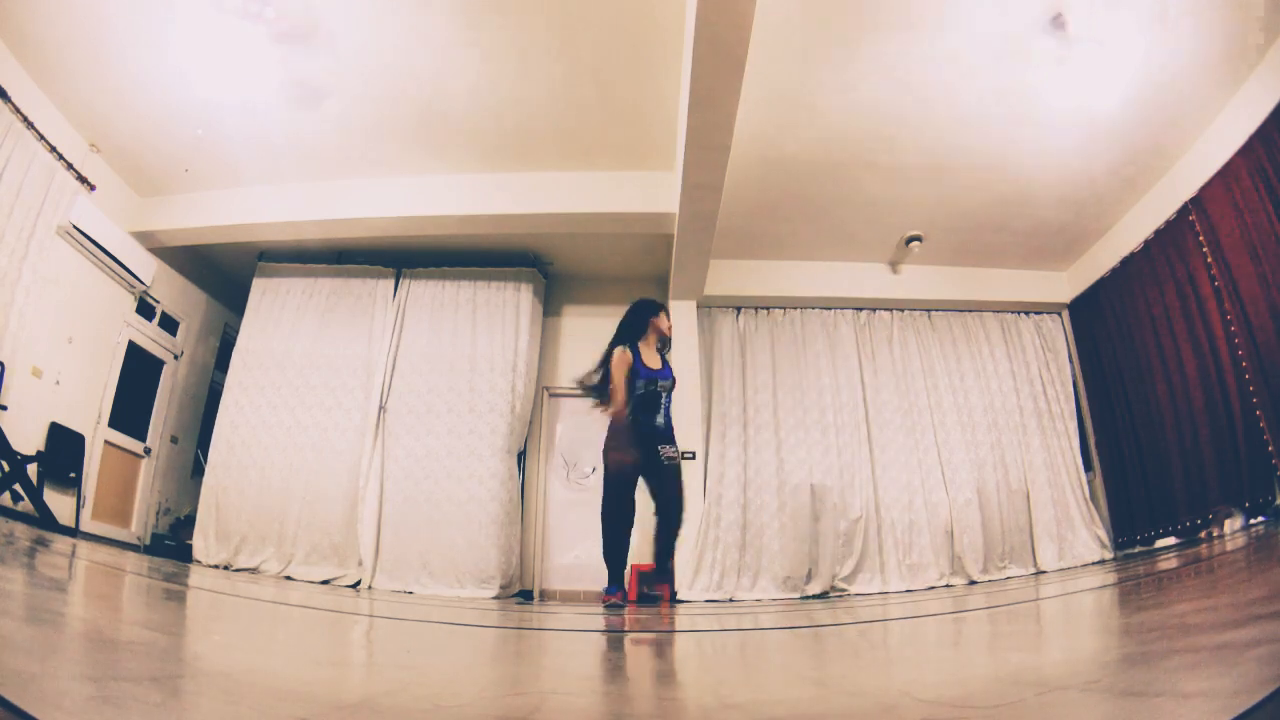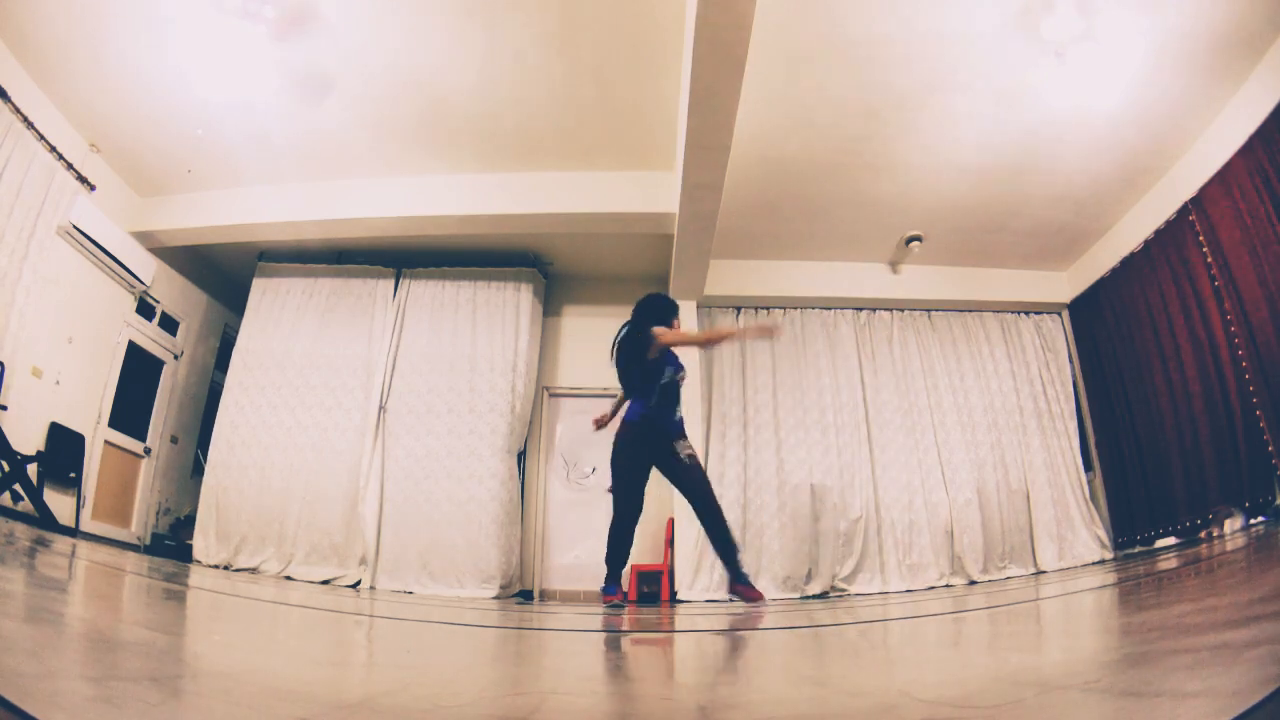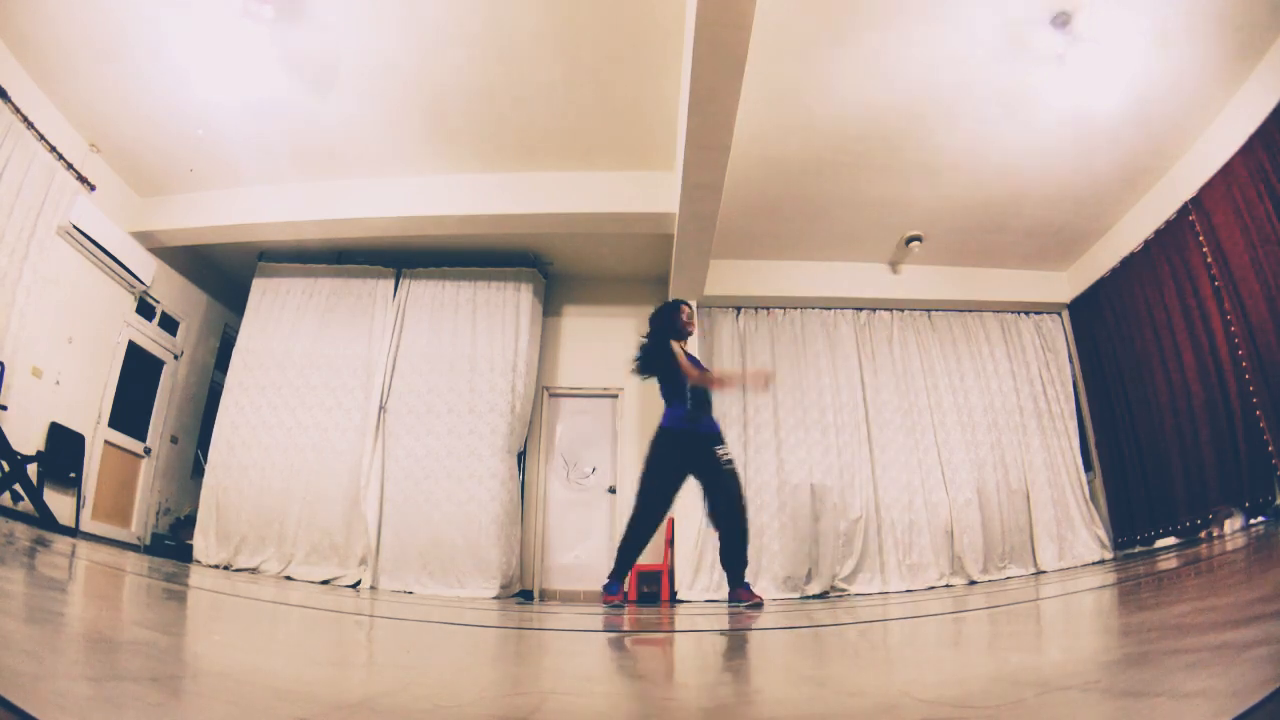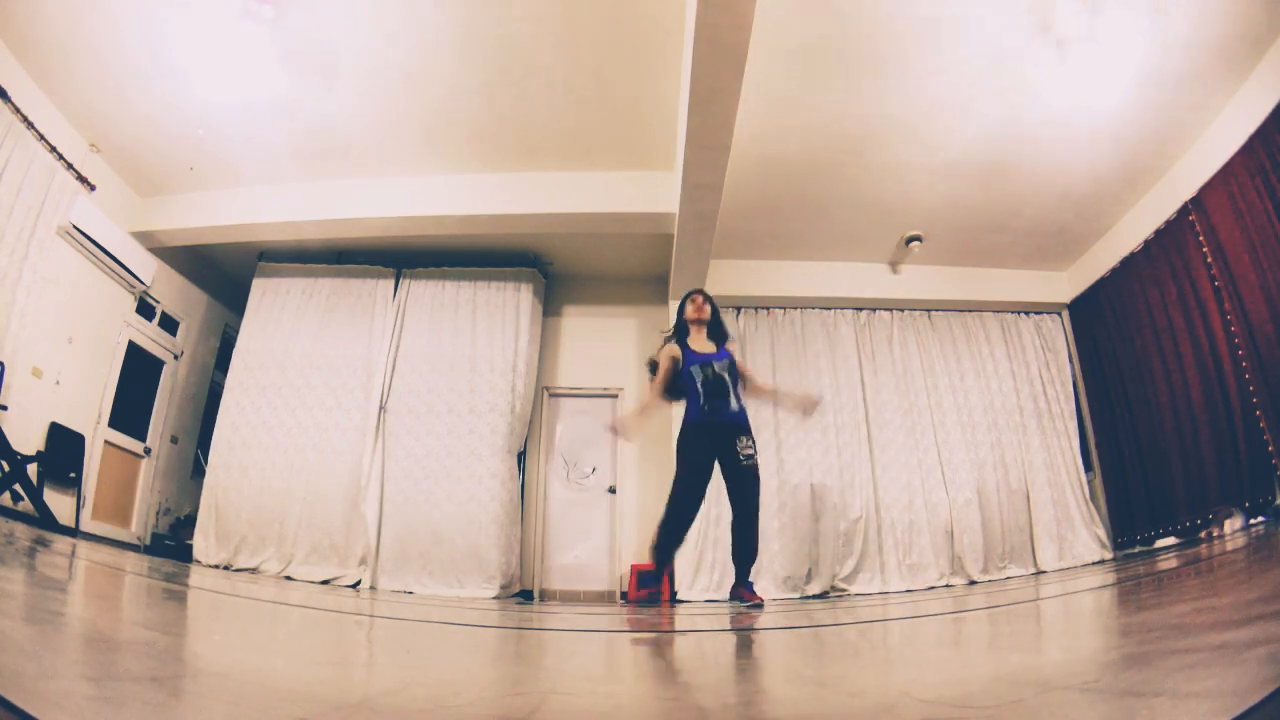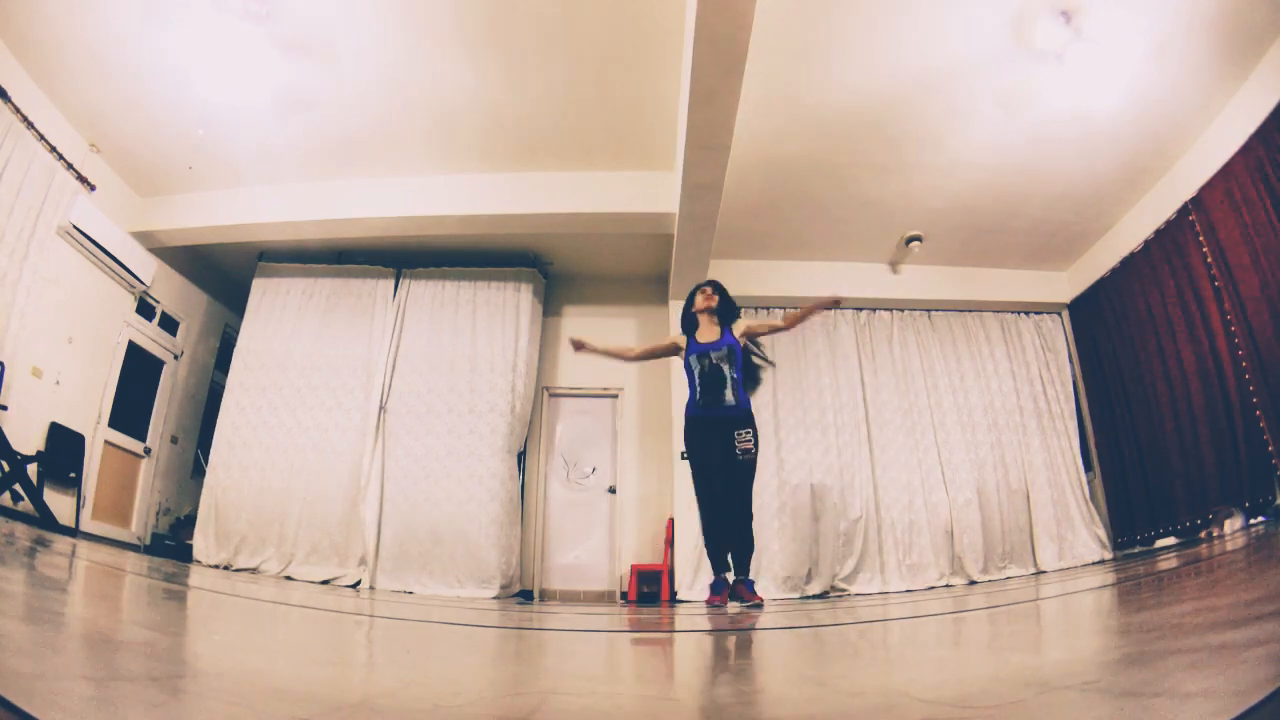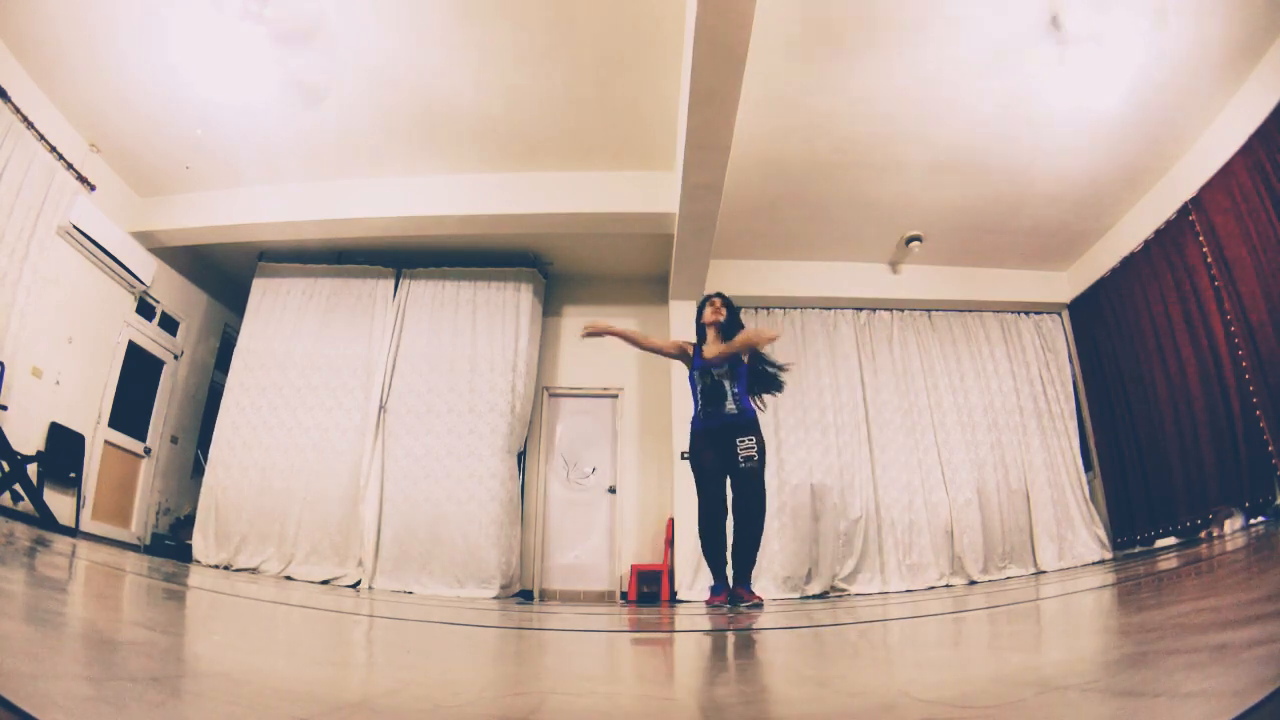
dt=0.2s
person 1, frame 1
left shoulder: (664, 360)
right shoulder: (624, 354)
right elbow: (618, 401)
right wrist: (620, 444)
left hip: (661, 441)
right hip: (624, 442)
left knee: (671, 506)
right knee: (617, 513)
left ankle: (663, 574)
right ankle: (615, 584)
person 1, frame 2
left shoulder: (655, 346)
right shoulder: (653, 336)
left elbow: (635, 386)
right elbow: (704, 338)
left wrist: (612, 413)
right wrist: (749, 330)
left hip: (670, 435)
right hip: (639, 435)
left knee: (706, 502)
right knee: (627, 510)
left ankle: (736, 576)
right ankle: (612, 583)
person 1, frame 3
left shoulder: (681, 353)
right shoulder: (668, 347)
right elbow: (700, 378)
right wrist: (746, 378)
left hip: (707, 440)
right hip: (675, 440)
left knee: (732, 509)
right knee: (648, 514)
left ankle: (737, 584)
right ankle: (615, 582)
person 1, frame 4
left shoulder: (725, 349)
right shoulder: (674, 349)
left elbow: (753, 384)
right elbow: (657, 391)
left wrist: (792, 399)
right wrist: (631, 417)
left hip: (736, 430)
right hip: (698, 433)
left knee: (746, 506)
right knee: (682, 505)
left ankle: (742, 583)
right ankle: (656, 578)
person 1, frame 5
left shoulder: (738, 330)
right shoulder: (683, 342)
left elbow: (784, 323)
right elbow: (635, 354)
left wrist: (819, 305)
right wrist: (593, 348)
left hip: (739, 423)
right hip: (700, 425)
left knee: (738, 500)
right knee: (710, 501)
left ankle: (742, 580)
right ankle: (719, 580)
person 1, frame 6
left shoulder: (740, 340)
right shoulder: (688, 351)
left elbow: (762, 337)
right elbow: (646, 342)
left wrist: (723, 352)
right wrist: (609, 329)
left hip: (743, 431)
right hip: (705, 436)
left knee: (751, 504)
right knee: (711, 508)
left ankle: (742, 583)
right ankle: (719, 583)
